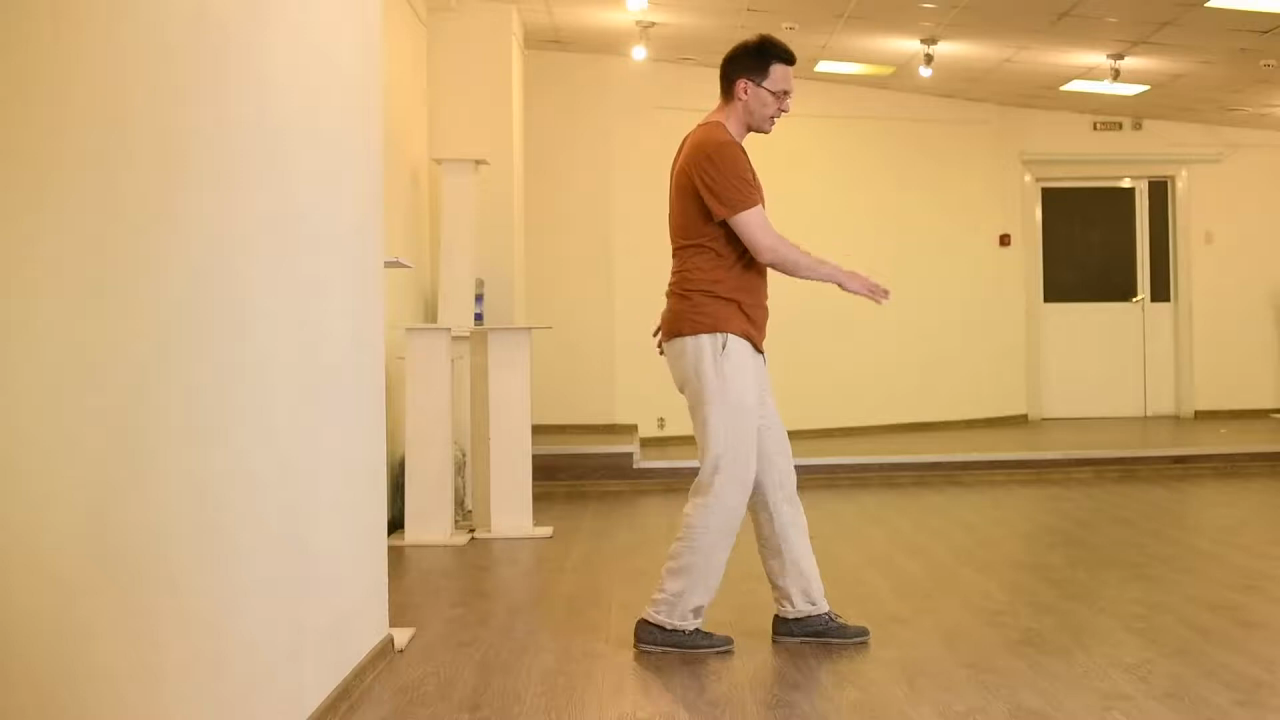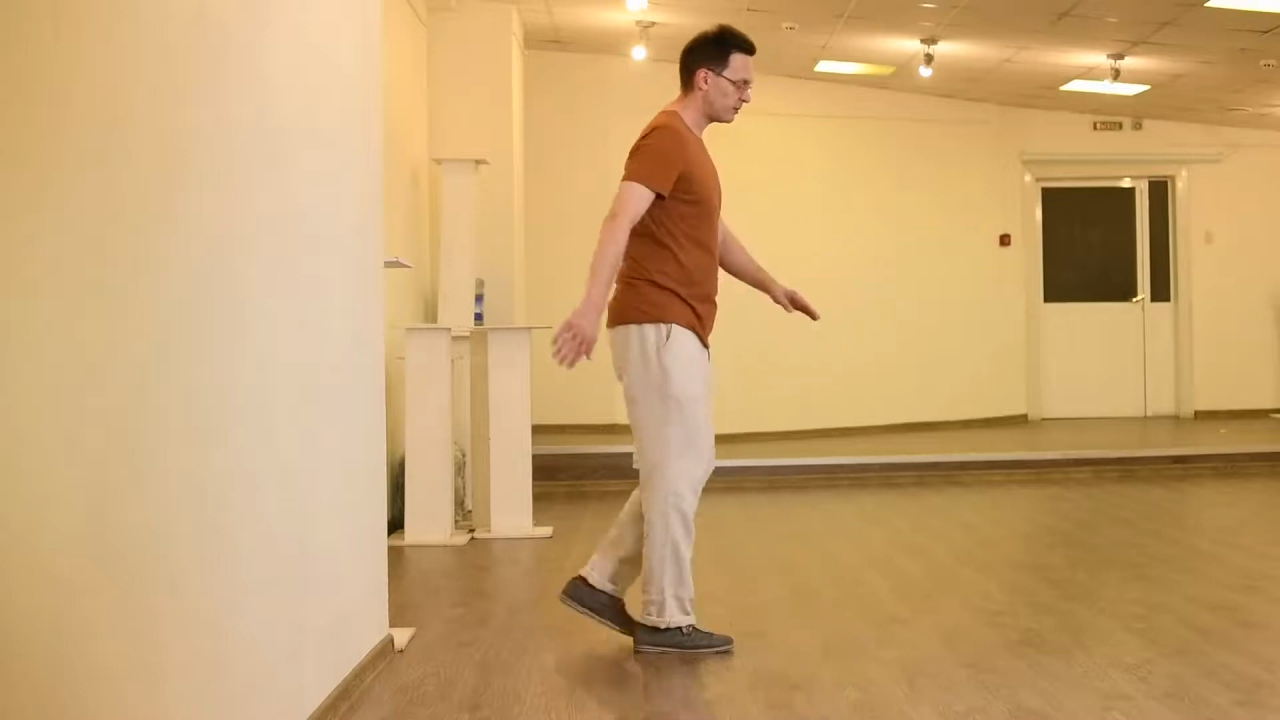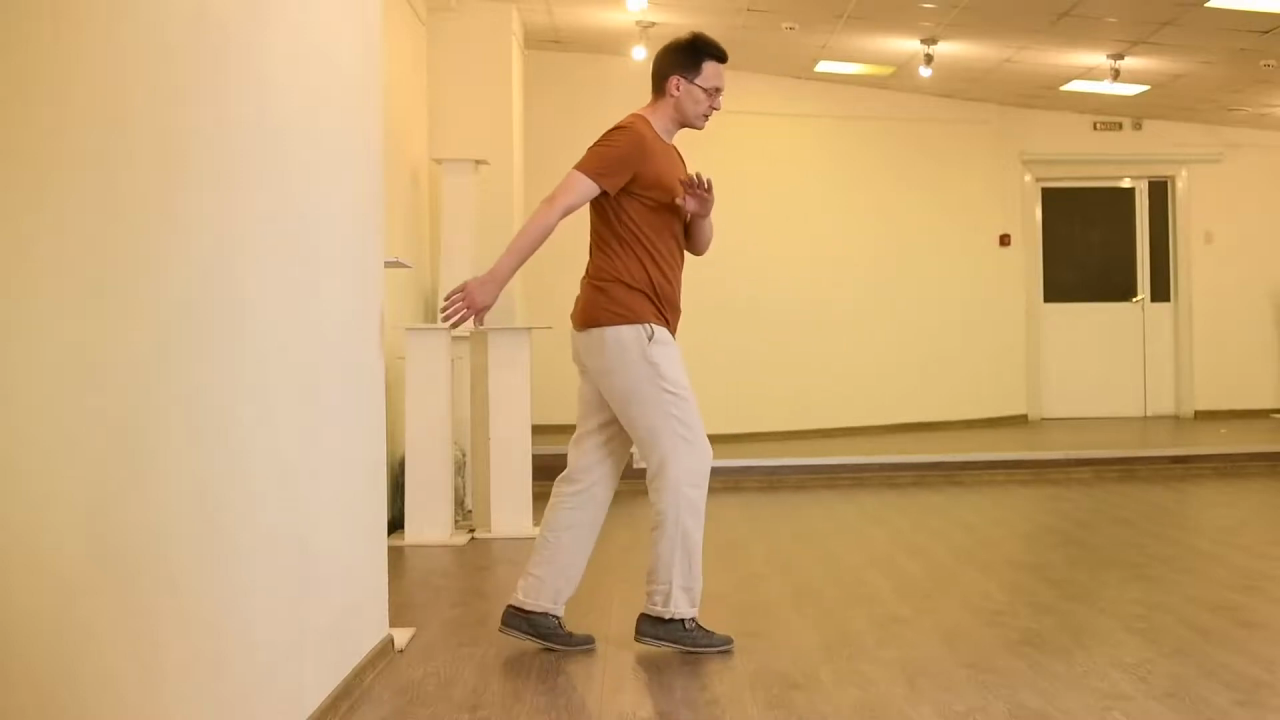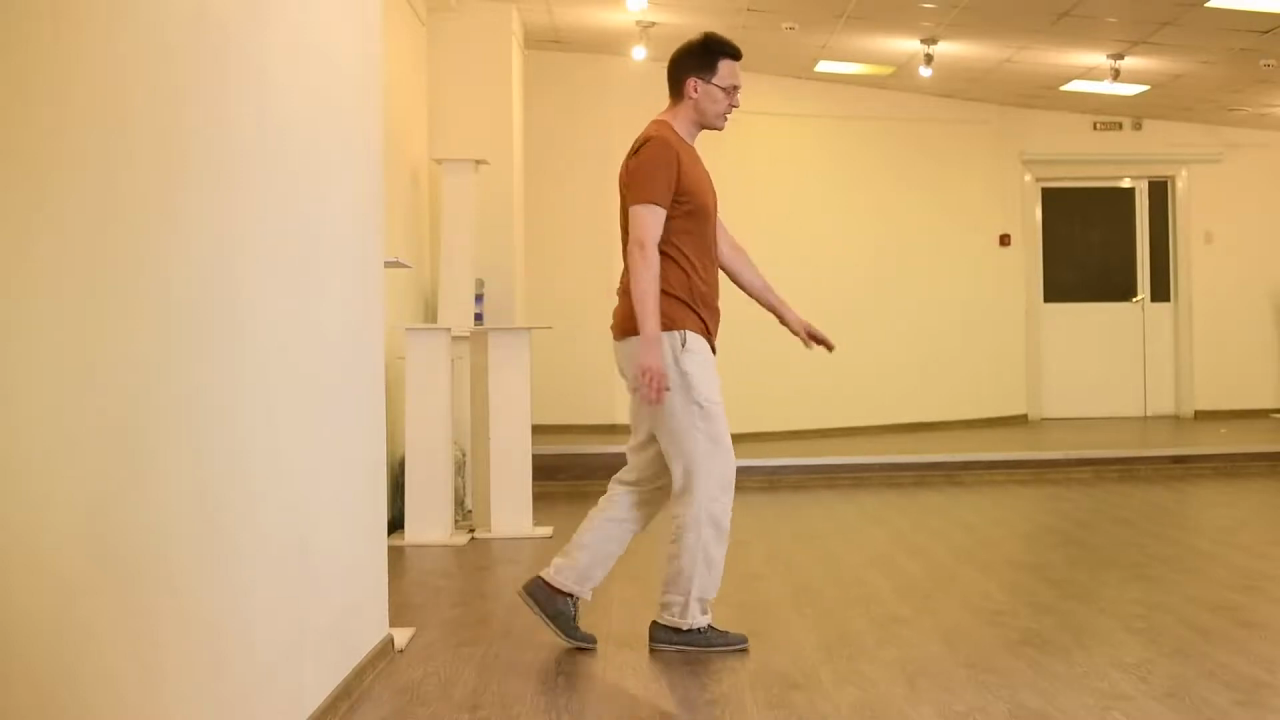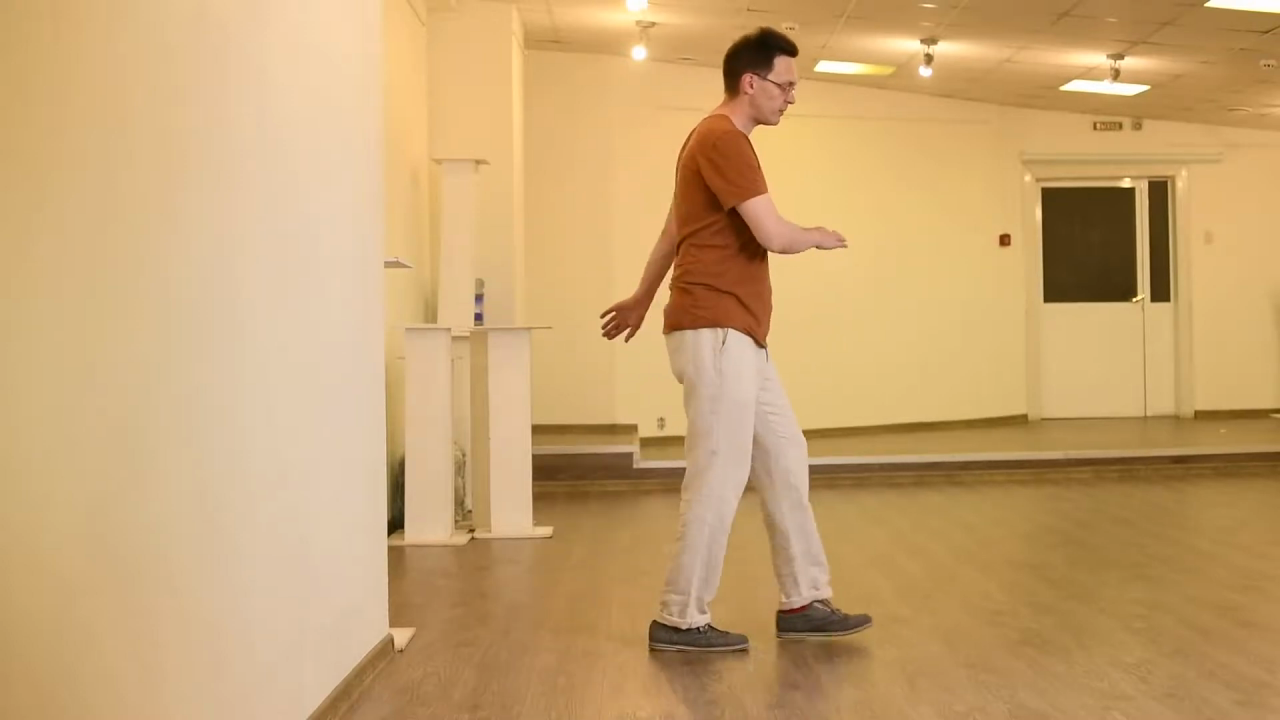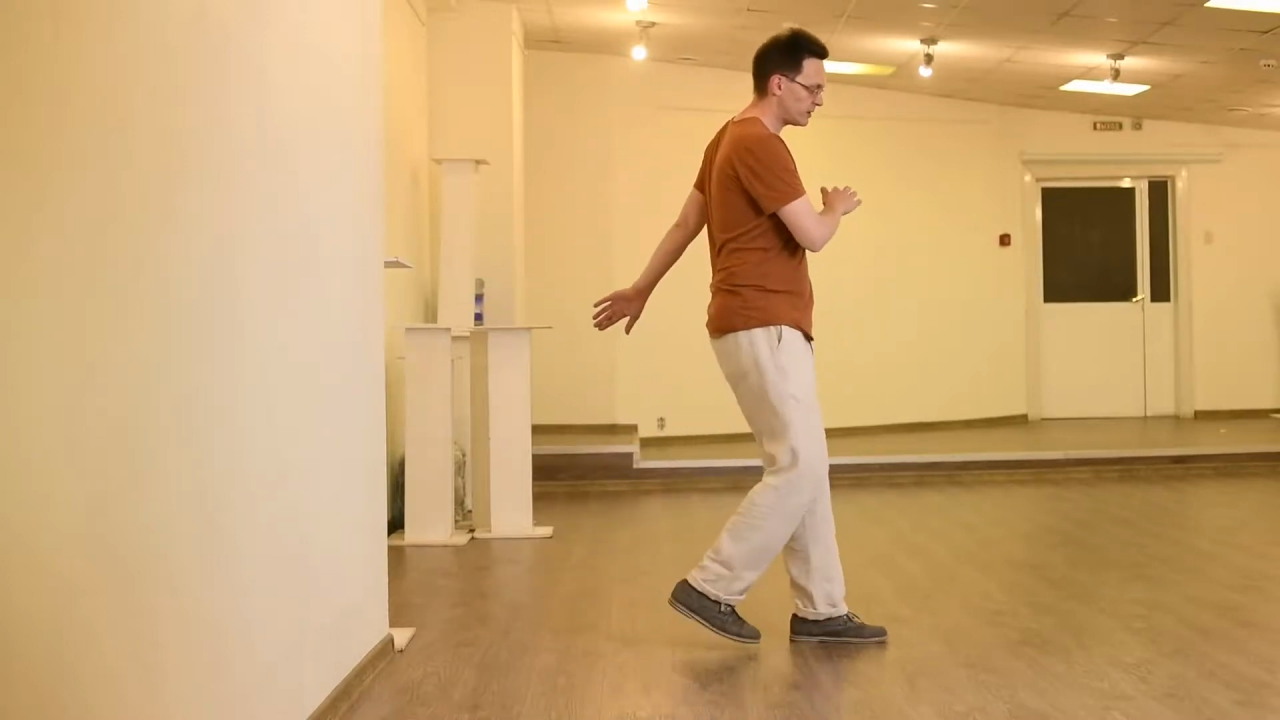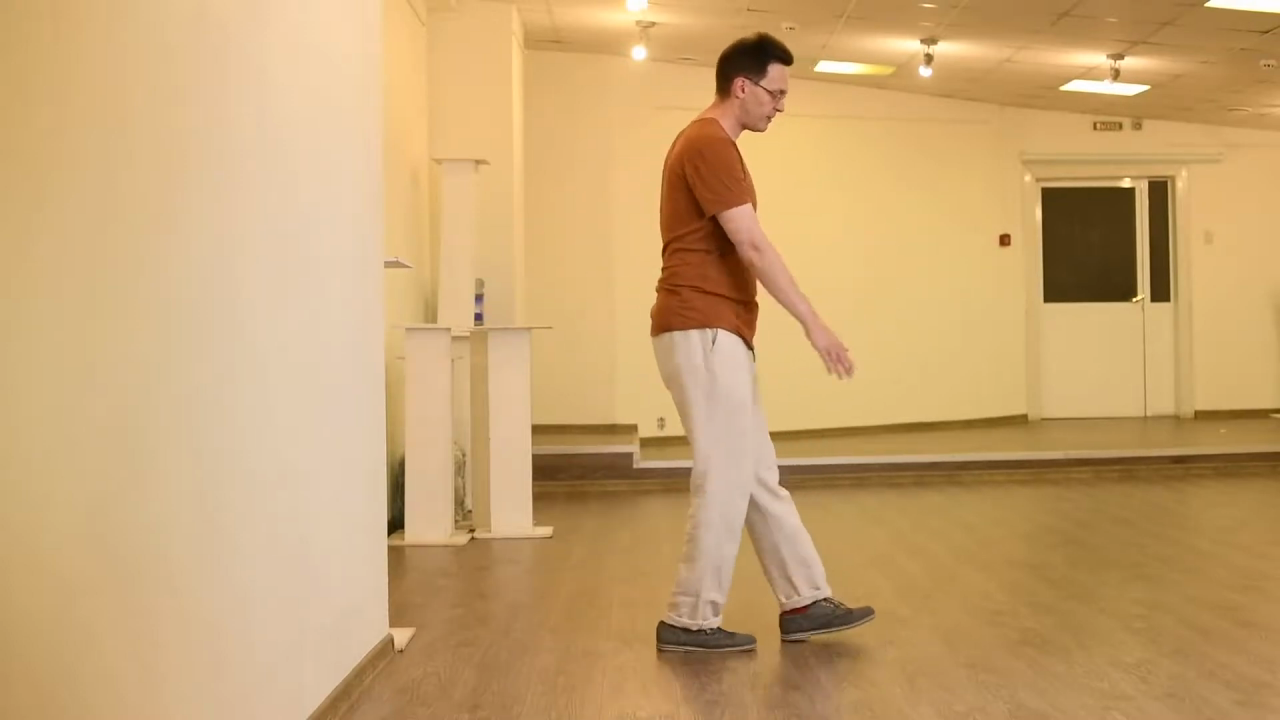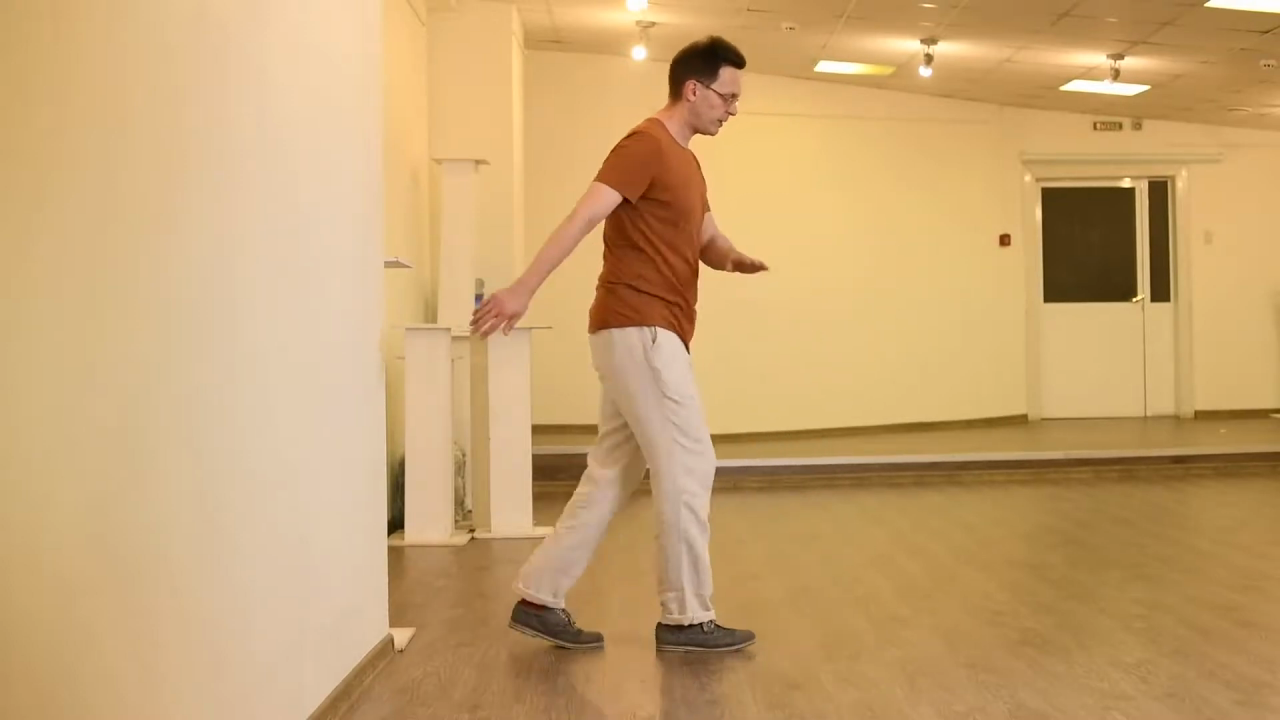
dt=0.4s
person 1, frame 1
left shoulder: (710, 145)
right shoulder: (718, 149)
right elbow: (765, 247)
left wrist: (678, 305)
right wrist: (842, 276)
left hip: (723, 338)
right hip: (713, 337)
left knee: (774, 474)
right knee: (728, 476)
left ankle: (803, 610)
right ankle: (669, 619)
person 1, frame 2
left shoulder: (690, 145)
right shoulder: (666, 137)
left elbow: (716, 237)
right elbow: (619, 221)
left wrist: (772, 286)
right wrist: (592, 302)
left hip: (676, 330)
right hip: (661, 328)
left knee: (689, 463)
right knee: (675, 471)
left ankle: (600, 581)
right ankle: (665, 619)
person 1, frame 3
left shoulder: (668, 154)
right shoulder: (630, 139)
left elbow: (697, 245)
right elbow: (556, 206)
left wrist: (700, 211)
right wrist: (494, 279)
left hip: (620, 332)
right hip: (626, 329)
left knee: (590, 473)
right knee: (685, 459)
left ankle: (534, 606)
right ankle: (670, 611)
person 1, frame 4
left shoulder: (683, 153)
right shoulder: (658, 147)
left elbow: (721, 247)
right elbow: (643, 249)
left wrist: (786, 314)
right wrist: (648, 339)
left hip: (672, 340)
right hip: (668, 338)
left knee: (647, 476)
right knee: (709, 473)
left ankle: (560, 584)
right ankle: (683, 619)
person 1, frame 5
left shoulder: (716, 140)
right shoulder: (723, 140)
left elbow: (673, 229)
right elbow: (773, 235)
left wrist: (641, 298)
right wrist: (819, 236)
left hip: (733, 334)
right hip: (716, 332)
left knee: (785, 455)
right knee: (719, 475)
left ankle: (804, 600)
right ankle: (680, 618)
person 1, frame 6
left shoulder: (730, 139)
right shoulder: (759, 145)
left elbow: (685, 223)
right elbow: (813, 236)
left wrist: (641, 290)
right wrist: (838, 207)
left hip: (764, 330)
right hip: (763, 329)
left knee: (806, 467)
right knee: (799, 466)
left ankle: (820, 610)
right ankle: (710, 586)
person 1, frame 7
left shoulder: (705, 142)
right shoulder: (710, 145)
right elbow: (751, 248)
right wrist: (812, 322)
left hip: (710, 332)
right hip: (704, 333)
left knee: (756, 471)
right knee: (727, 475)
left ankle: (804, 600)
right ankle: (689, 619)
person 1, frame 8
left shoulder: (685, 160)
right shoulder: (645, 146)
left elbow: (706, 241)
right elbow: (582, 219)
left wrist: (734, 257)
right wrist: (523, 288)
left hip: (647, 336)
right hip: (641, 334)
left knee: (612, 473)
right knee: (689, 467)
left ankle: (540, 599)
right ankle: (686, 617)
